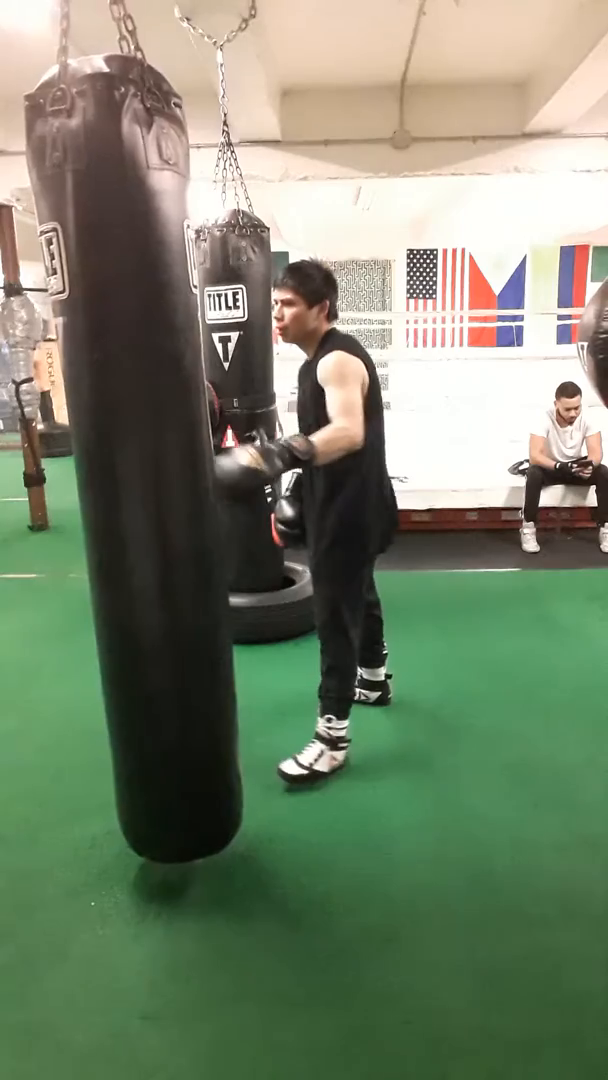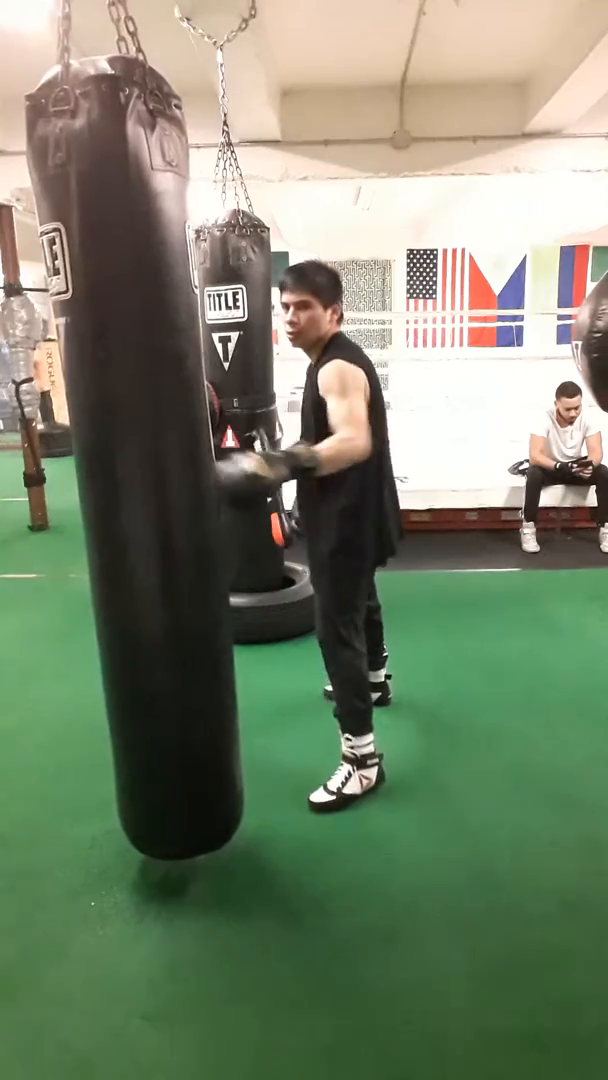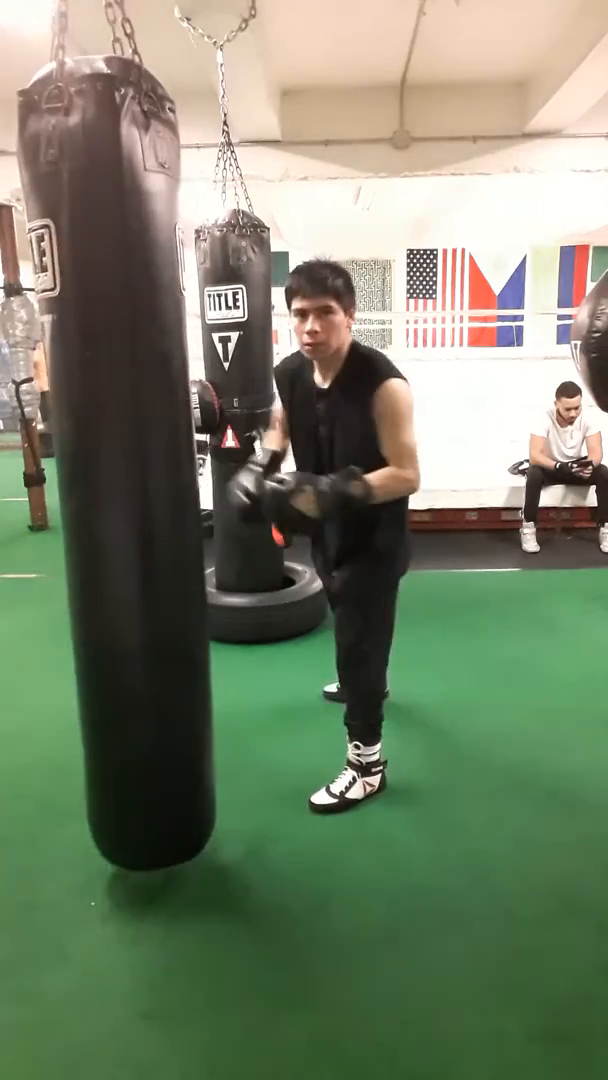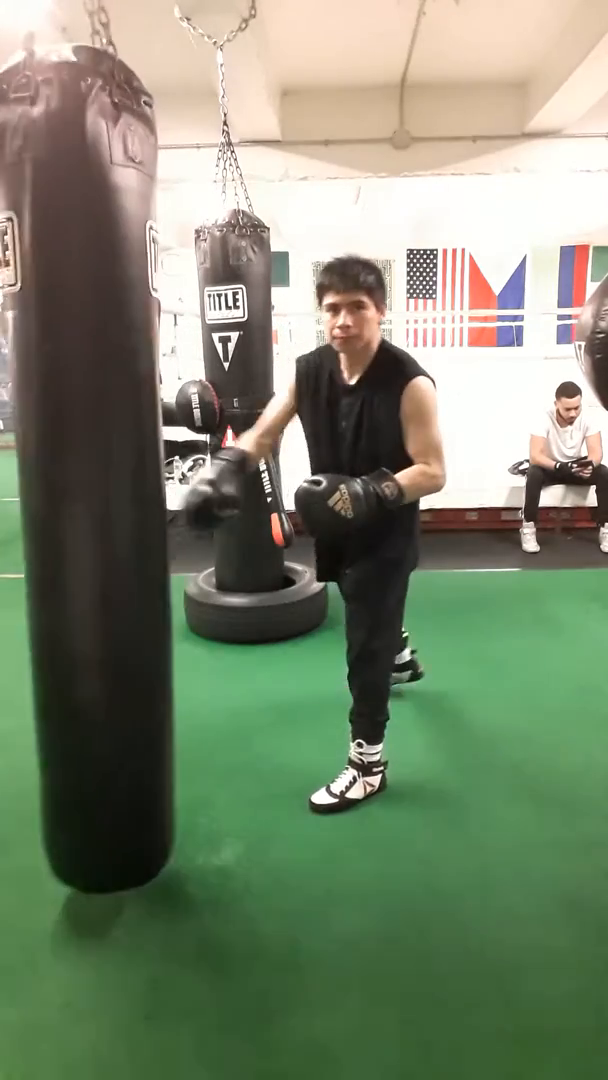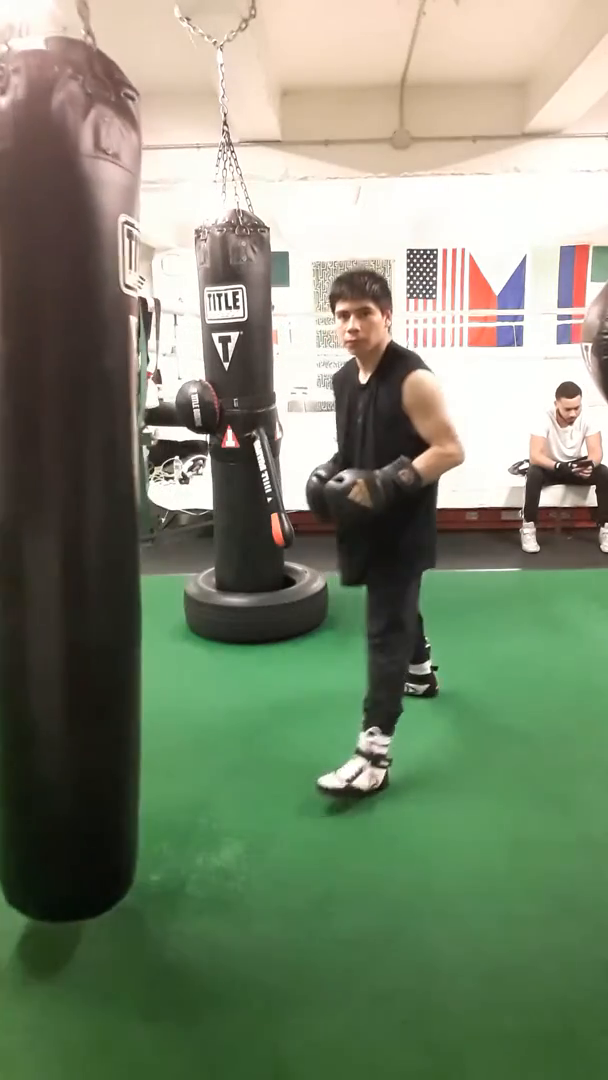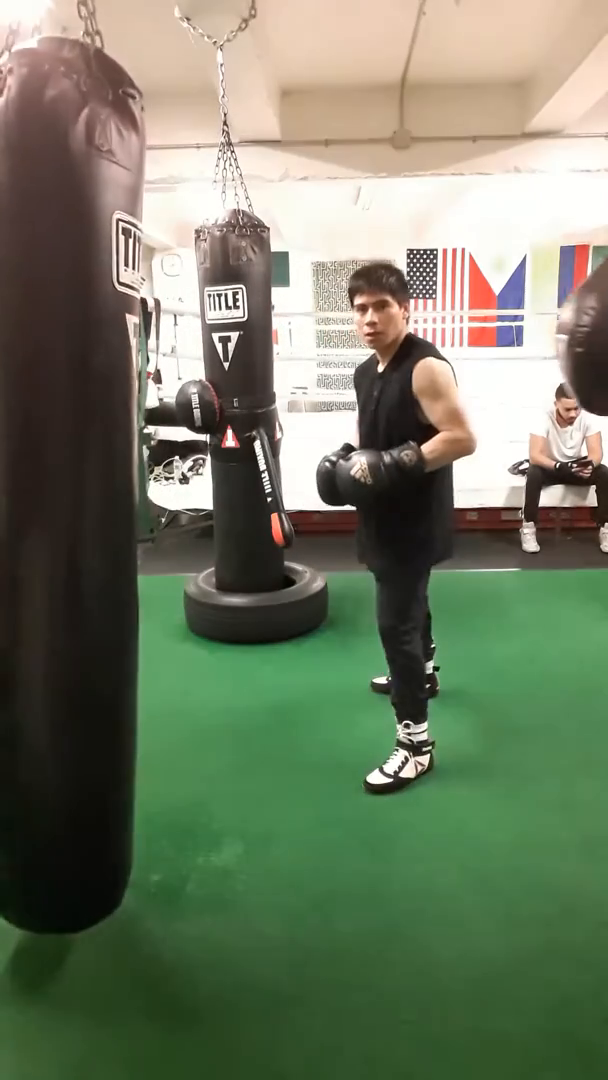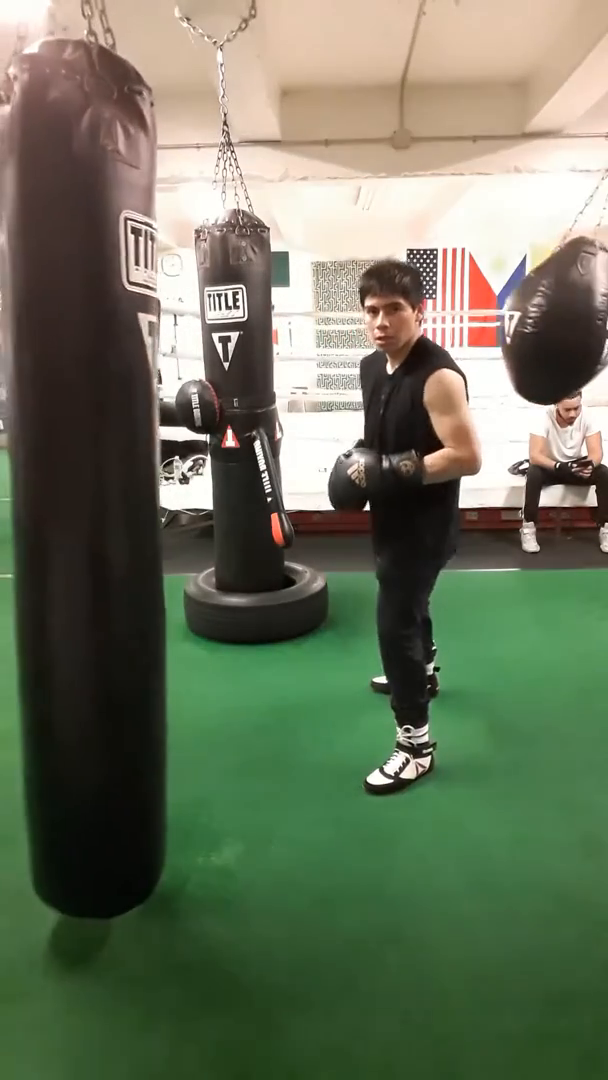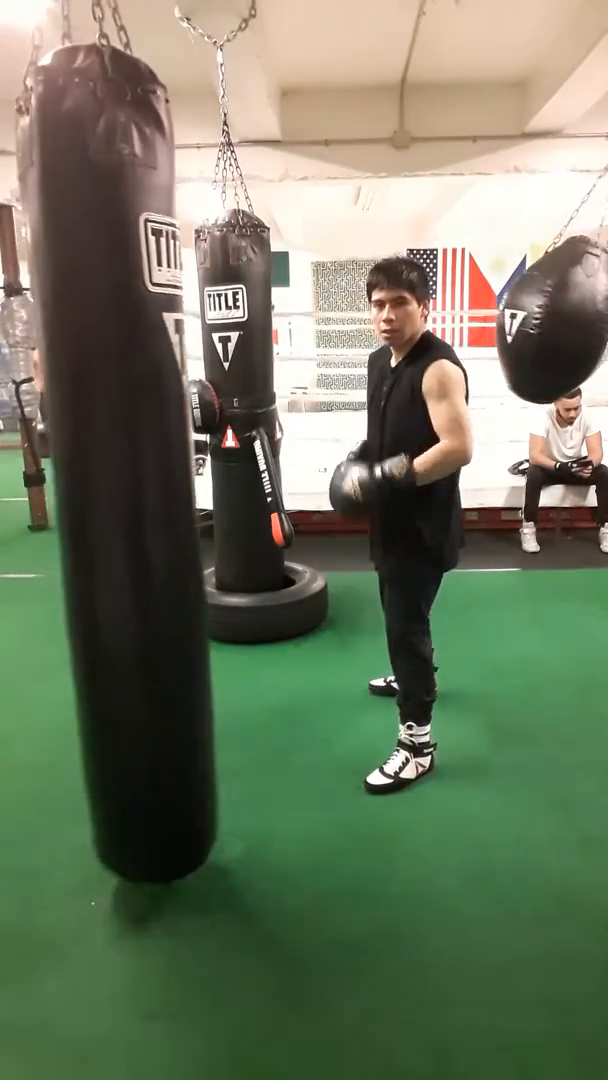
dt=0.3s
person 1, frame 1
left shoulder: (340, 359)
right shoulder: (312, 363)
left elbow: (347, 433)
left wrist: (273, 455)
right wrist: (302, 499)
left hip: (352, 510)
right hip: (334, 504)
left knee: (334, 614)
right knee: (357, 595)
left ankle: (332, 739)
right ankle: (373, 679)
person 1, frame 2
left shoulder: (341, 367)
right shoulder: (325, 363)
left elbow: (355, 442)
left wrist: (281, 464)
right wrist: (289, 463)
left hip: (351, 519)
right hip: (346, 514)
left knee: (335, 628)
right knee: (359, 604)
left ankle: (362, 758)
right ankle: (373, 678)
person 1, frame 3
left shoulder: (384, 385)
right shoulder: (289, 373)
left elbow: (406, 476)
left wrist: (330, 492)
right wrist: (258, 469)
left hip: (373, 536)
right hip: (331, 530)
left knee: (357, 641)
right knee: (353, 622)
left ankle: (367, 764)
right ankle: (367, 683)
person 1, frame 4
left shoulder: (410, 384)
right shoulder: (310, 370)
left elbow: (433, 473)
right elbow: (264, 433)
left wrist: (366, 496)
right wrist: (222, 473)
left hip: (385, 535)
right hip: (340, 529)
left knee: (363, 642)
right knee: (369, 612)
left ankle: (366, 766)
right ankle: (397, 660)
person 1, frame 5
left shoulder: (413, 378)
right shoulder: (344, 380)
left elbow: (451, 450)
left wrist: (388, 482)
right wrist: (329, 474)
left hip: (404, 524)
right hip: (368, 523)
left knee: (384, 627)
right knee: (397, 602)
left ankle: (373, 755)
right ankle: (419, 669)
person 1, frame 6
left shoulder: (425, 366)
right shoulder: (366, 371)
left elbow: (462, 438)
left wrist: (393, 464)
right wrist: (348, 458)
left hip: (416, 516)
right hip: (385, 513)
left knee: (394, 618)
right knee: (407, 599)
left ankle: (415, 742)
right ankle: (422, 670)
person 1, frame 7
left shoulder: (438, 376)
right shoulder: (372, 367)
left elbow: (467, 457)
left wrist: (390, 470)
right wrist: (358, 461)
left hip: (421, 523)
right hip: (392, 518)
left knee: (395, 624)
right knee: (407, 605)
left ankle: (416, 744)
right ankle: (422, 671)
person 1, frame 8
left shoulder: (439, 367)
right shoulder: (379, 361)
left elbow: (457, 448)
left wrist: (379, 478)
right wrist: (359, 462)
left hip: (420, 520)
right hip: (391, 513)
left knee: (407, 622)
right knee: (397, 610)
left ankle: (417, 744)
right ankle: (414, 677)
